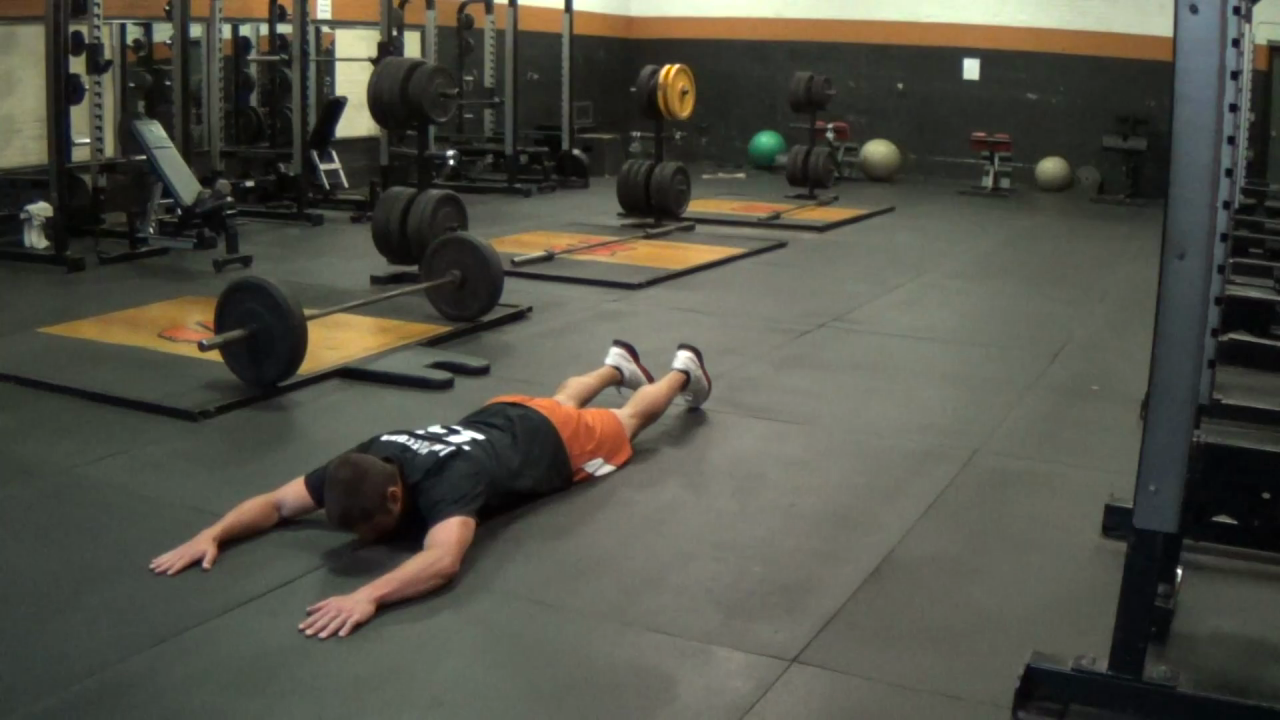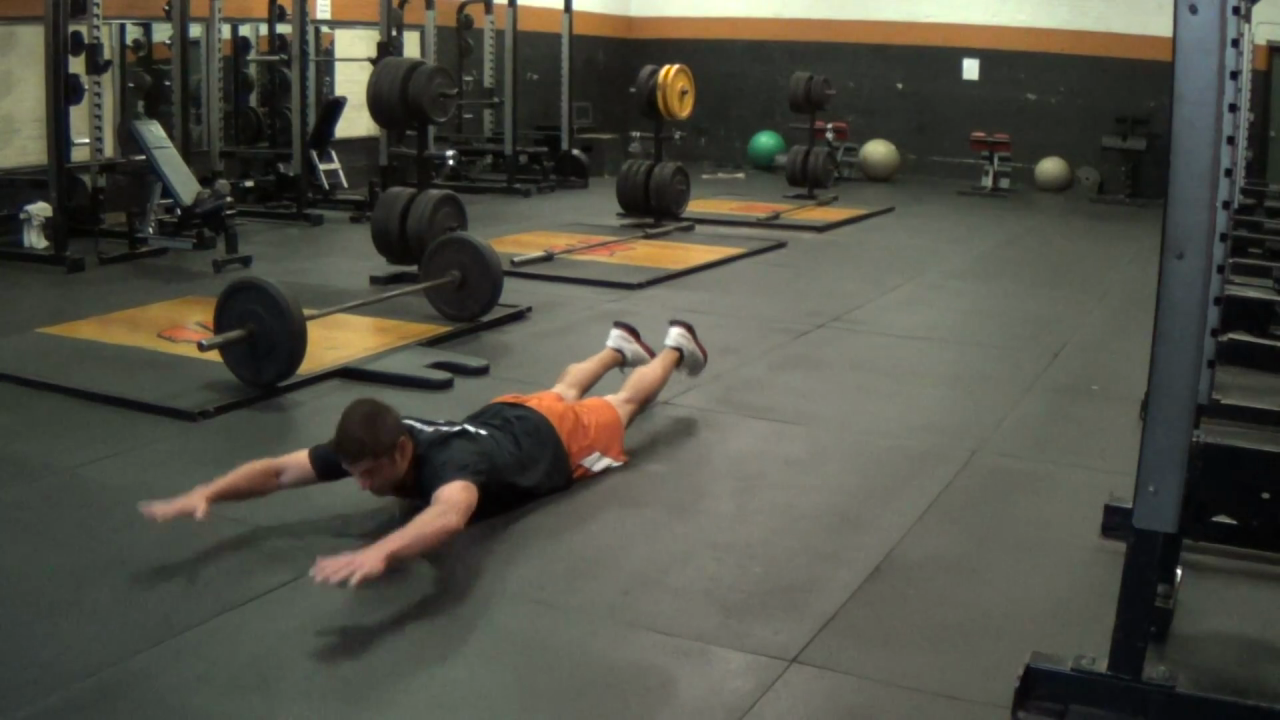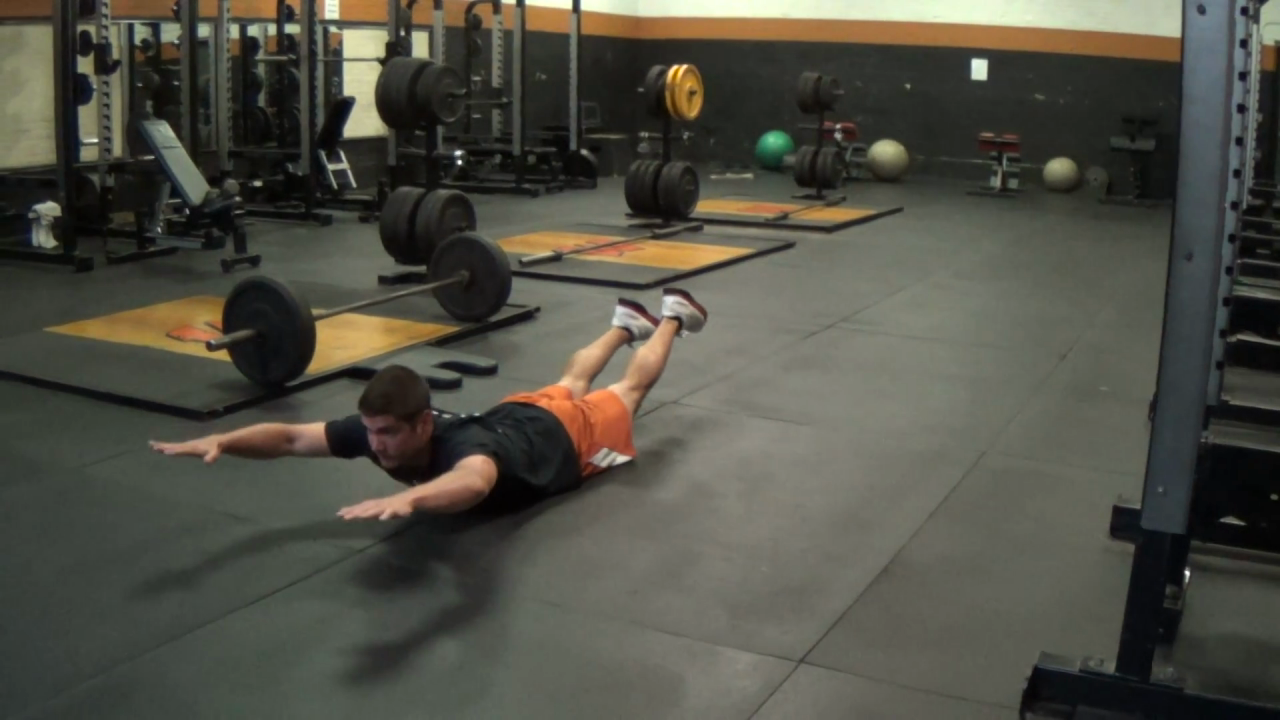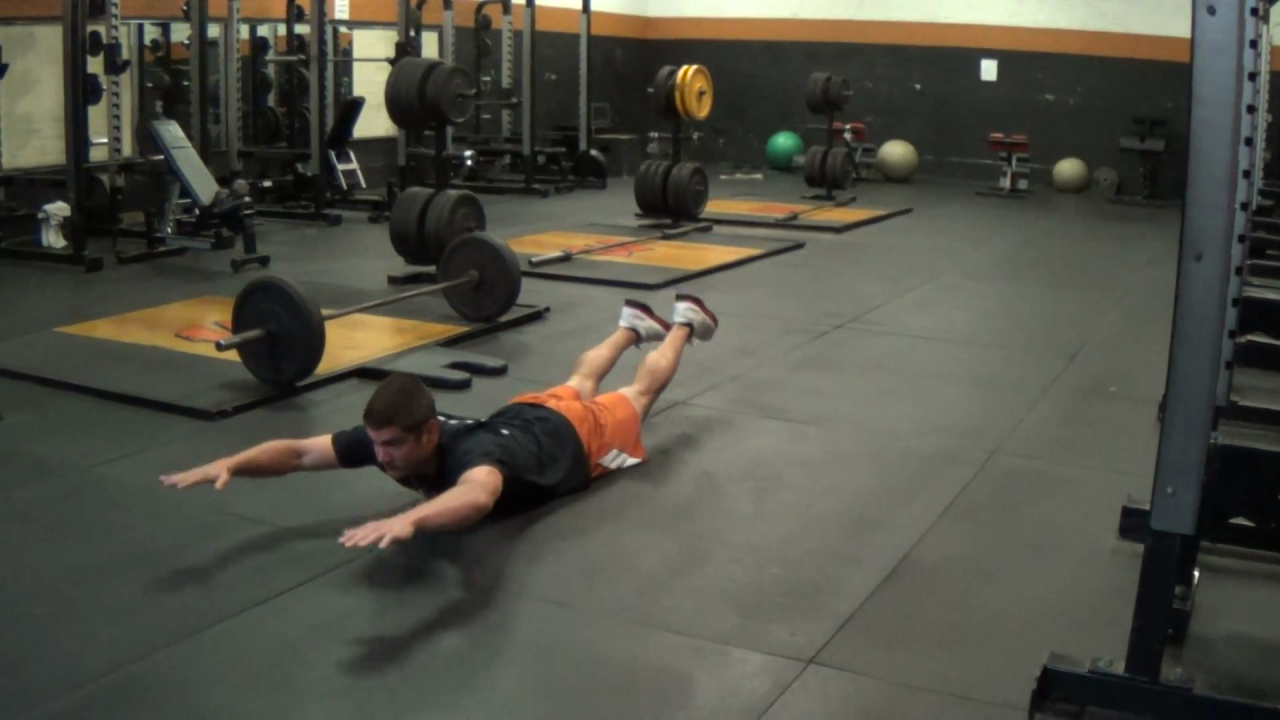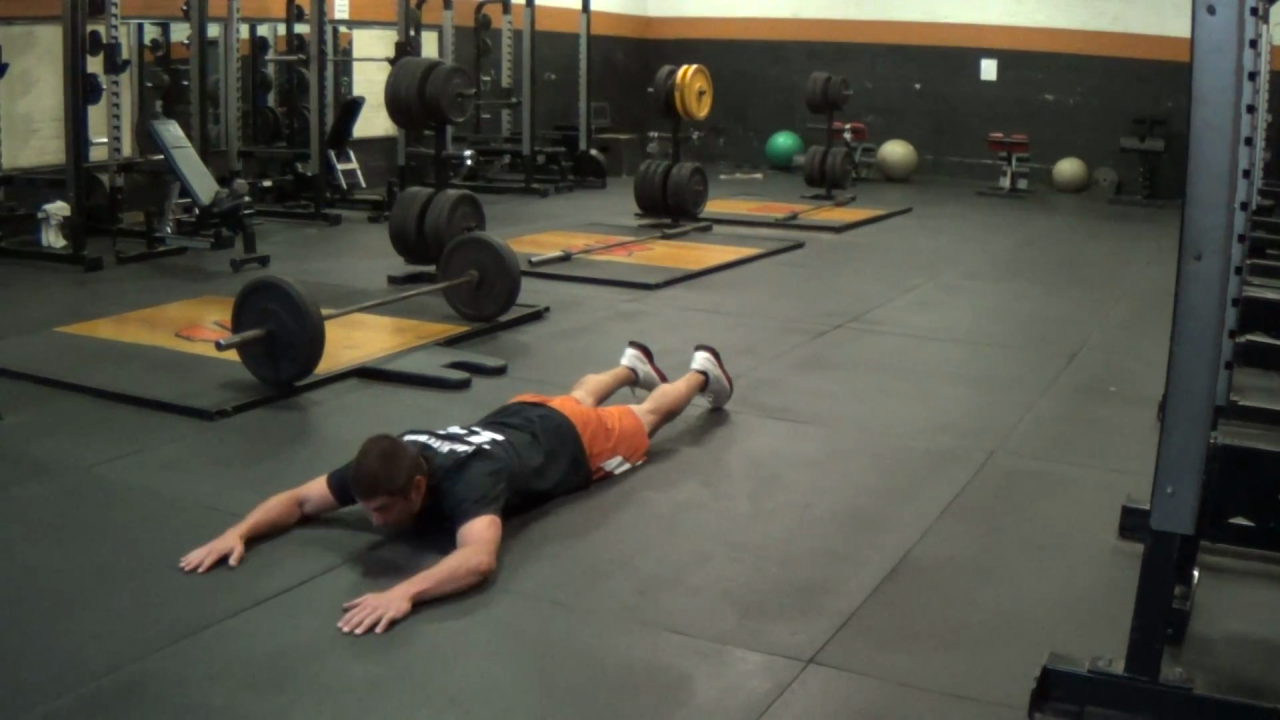
dt=0.4s
person 1, frame 1
left shoulder: (445, 484)
right shoulder: (368, 459)
left elbow: (444, 561)
right elbow: (277, 502)
left wrist: (369, 594)
right wrist: (212, 534)
left hip: (551, 442)
right hip: (497, 419)
left knee: (624, 423)
right knee: (565, 397)
left ankle: (683, 370)
right ankle: (618, 364)
person 1, frame 2
left shoulder: (450, 459)
right shoulder: (369, 437)
left elbow: (448, 518)
right elbow: (279, 469)
left wrist: (378, 553)
right wrist: (206, 491)
left hip: (552, 441)
right hip: (504, 416)
left knee: (621, 407)
right knee: (563, 390)
left ankle: (677, 349)
right ankle: (620, 346)
person 1, frame 3
left shoulder: (462, 446)
right shoulder: (379, 428)
left elbow: (474, 483)
right elbow: (291, 436)
left wrist: (407, 498)
right wrist: (220, 440)
left hip: (563, 437)
right hip: (514, 415)
left knee: (626, 392)
right knee: (570, 384)
left ankle: (672, 317)
right ankle: (626, 324)
person 1, frame 4
left shoulder: (466, 452)
right shoulder: (384, 438)
left elbow: (478, 498)
right elbow: (299, 452)
left wrist: (406, 519)
right wrist: (229, 463)
left hip: (572, 438)
right hip: (521, 418)
left knee: (636, 397)
right knee: (579, 383)
left ankle: (684, 324)
right ankle: (633, 325)
person 1, frame 5
left shoulder: (467, 483)
right shoulder: (383, 470)
left elbow: (479, 559)
right elbow: (300, 499)
left wrist: (404, 592)
right wrist: (238, 532)
left hip: (569, 440)
right hip: (516, 419)
left knee: (642, 418)
right knee: (579, 395)
left ankle: (702, 371)
right ankle: (633, 364)
